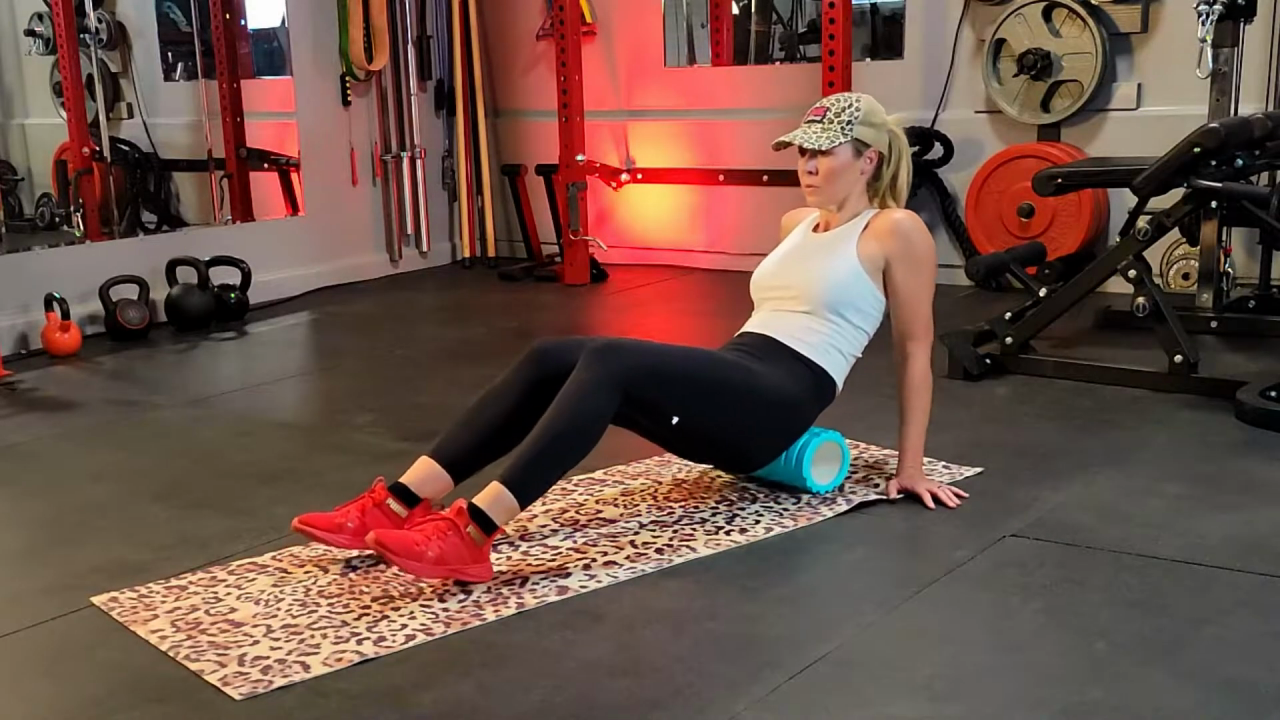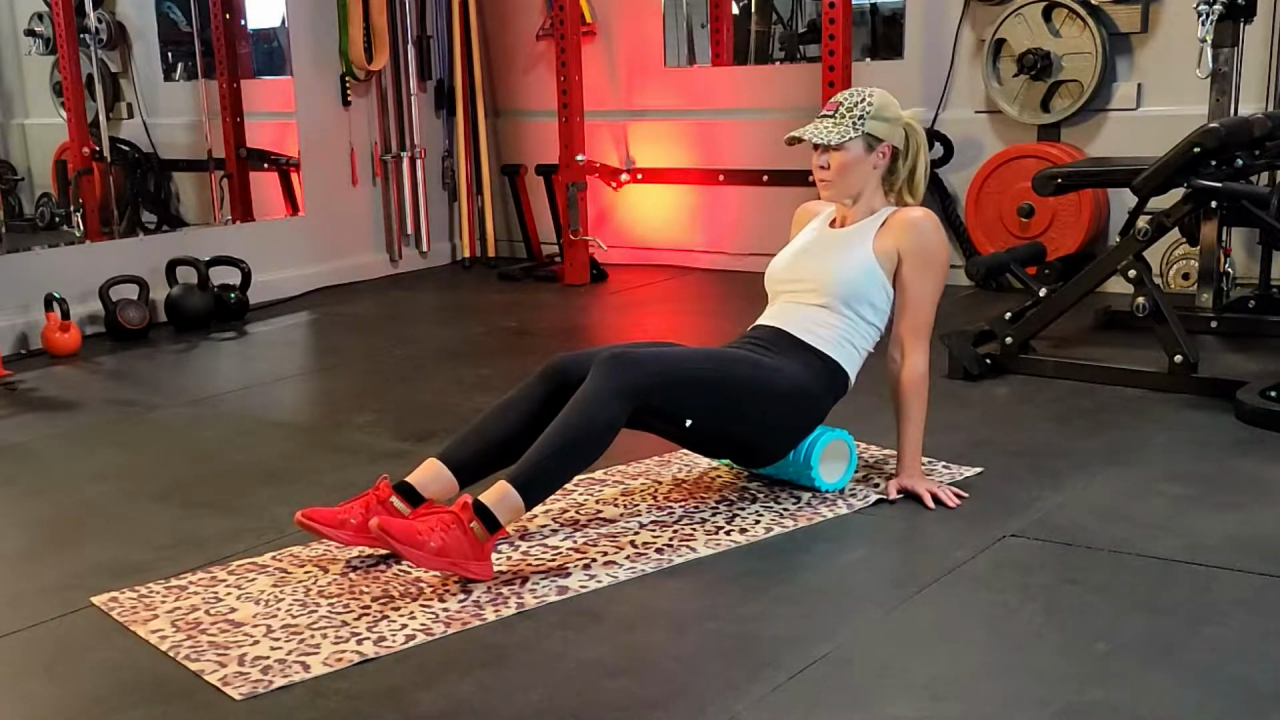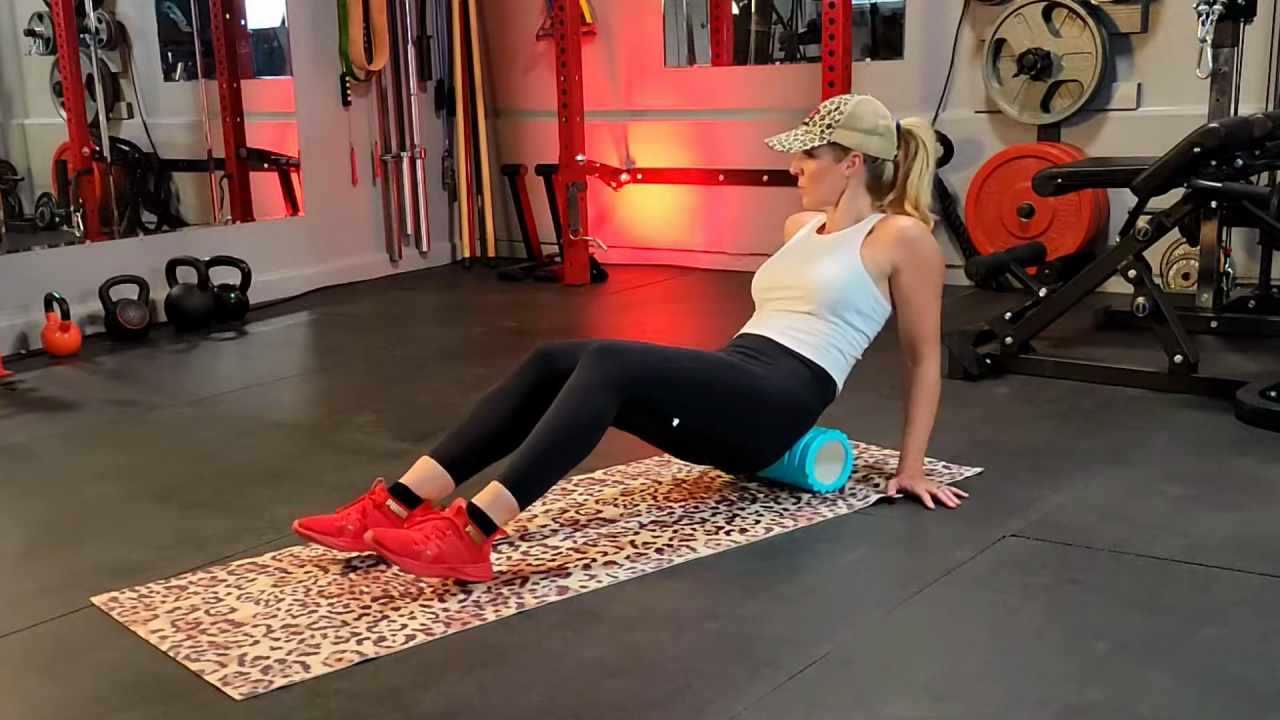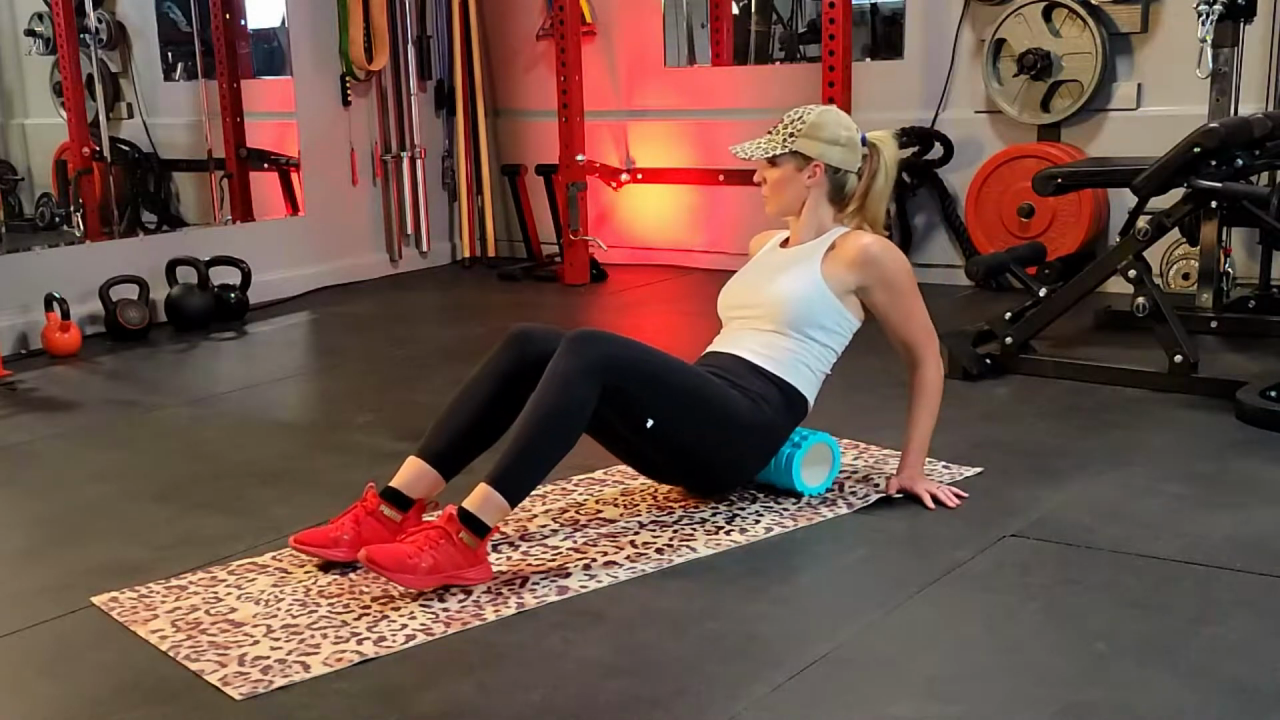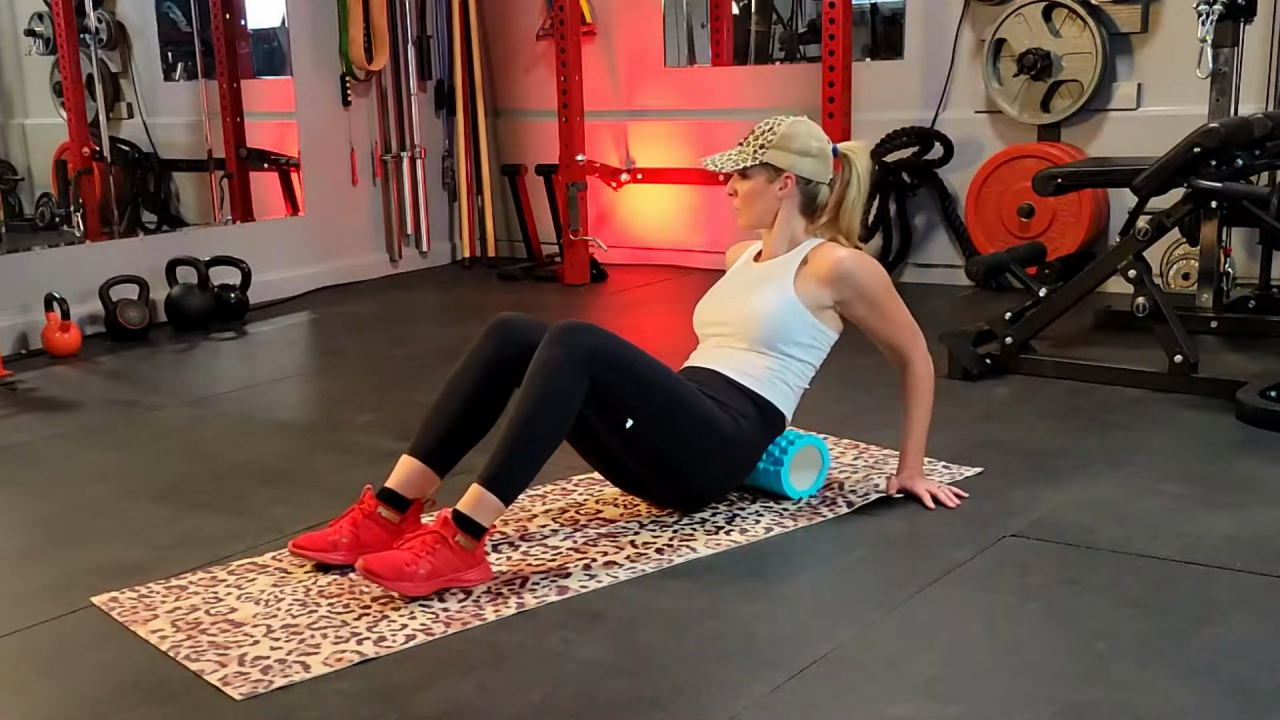
dt=0.4s
person 1, frame 1
left shoulder: (896, 231)
right shoulder: (796, 224)
left elbow: (915, 352)
left wrist: (911, 467)
left hip: (776, 404)
right hip: (727, 381)
left knee: (608, 363)
right knee: (549, 359)
left ankle: (470, 533)
right ankle: (398, 505)
person 1, frame 2
left shoulder: (913, 228)
right shoulder: (811, 216)
left elbow: (911, 352)
left wrist: (910, 467)
left hip: (790, 396)
right hip: (741, 369)
left knee: (623, 372)
right knee: (563, 375)
left ankle: (474, 530)
right ankle: (401, 504)
person 1, frame 3
left shoulder: (902, 238)
right shoulder: (802, 227)
left elbow: (925, 358)
left wrist: (912, 467)
left hip: (775, 405)
right hip: (728, 383)
left knee: (609, 363)
right knee: (551, 362)
left ankle: (471, 533)
right ankle: (399, 506)
person 1, frame 4
left shoulder: (864, 253)
right shoulder: (765, 245)
left elbow: (926, 359)
left wrist: (912, 467)
left hip: (745, 429)
right hip: (694, 414)
left knee: (588, 350)
right knee: (527, 346)
left ankle: (464, 539)
right ankle: (392, 510)
person 1, frame 5
left shoulder: (837, 266)
right shoulder: (742, 256)
left elbow: (915, 359)
left wrist: (911, 469)
left hip: (719, 445)
right hip: (666, 435)
left knee: (576, 342)
right knee: (509, 335)
left ankle: (460, 543)
right ankle: (390, 512)
